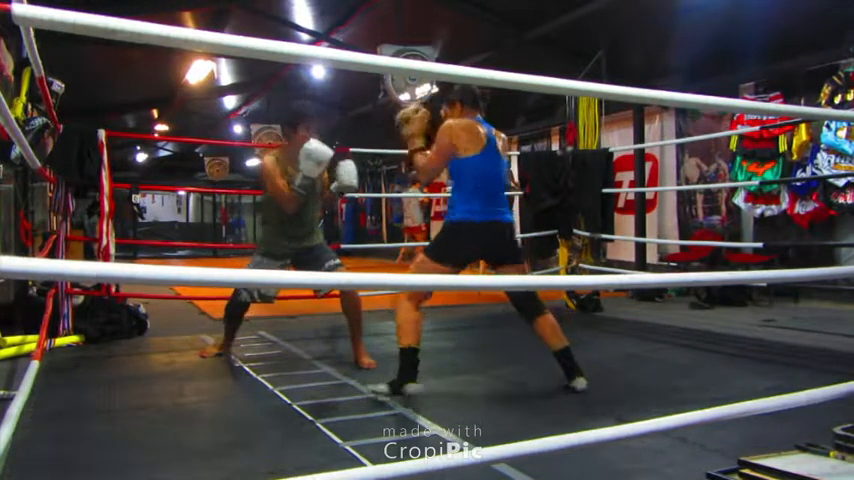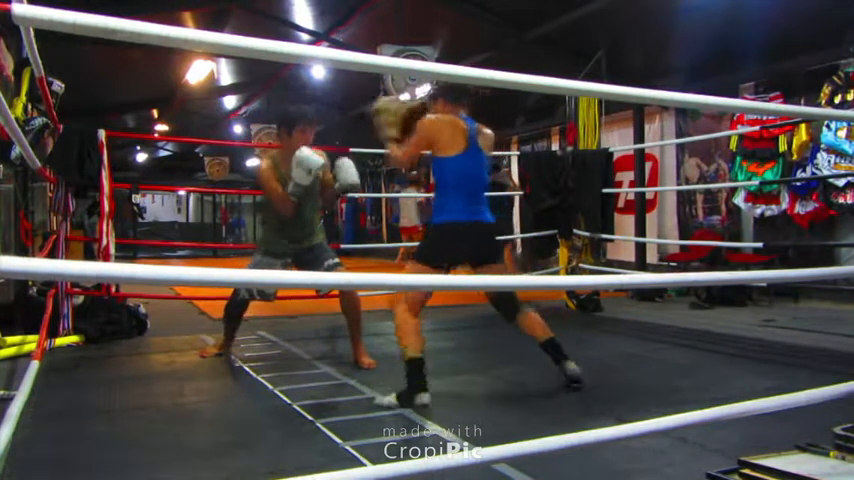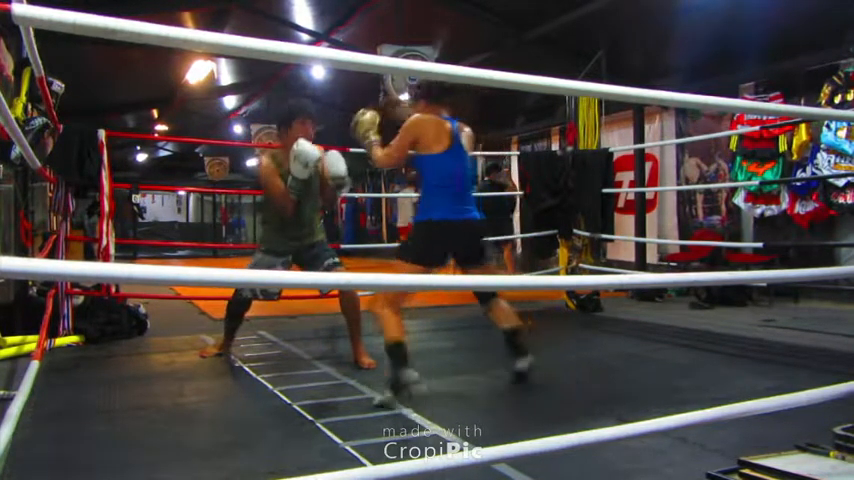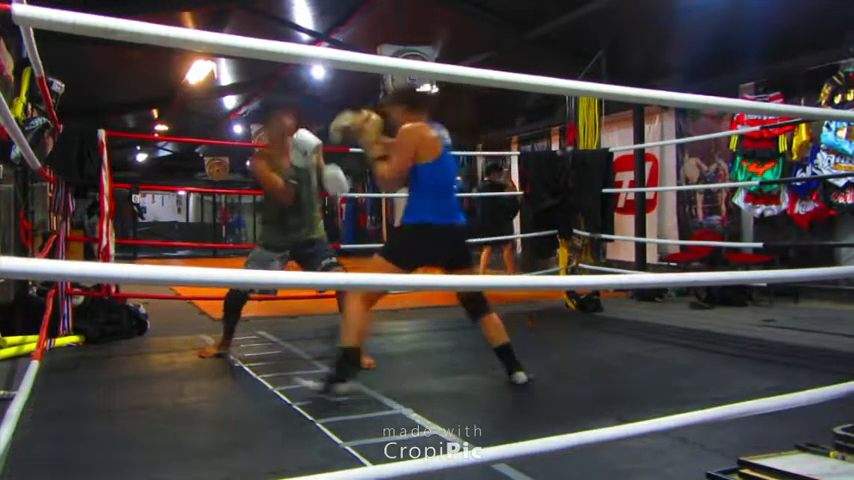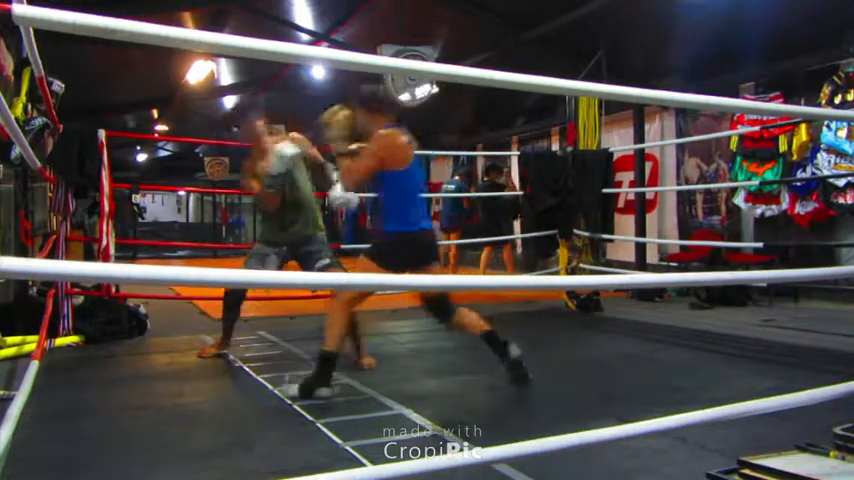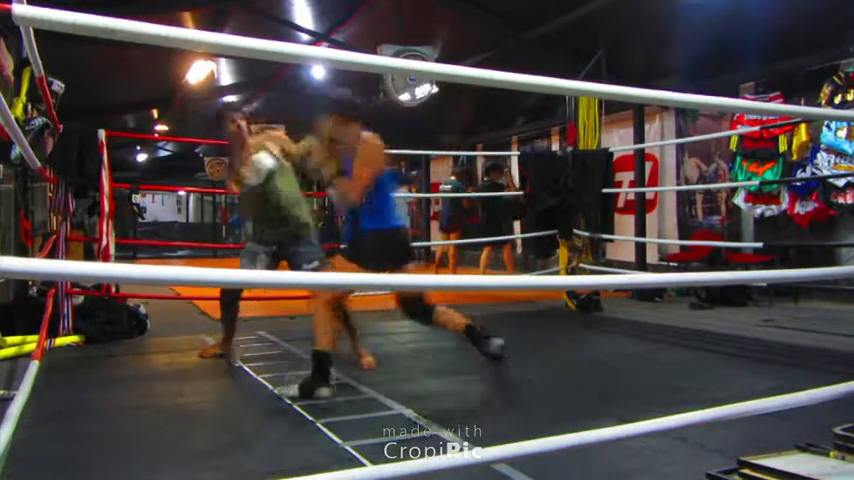
dt=0.1s
person 1, frame 1
left shoulder: (453, 127)
right shoulder: (497, 139)
left elbow: (426, 173)
left wrist: (415, 138)
left hip: (462, 229)
right hip: (500, 230)
left knee: (408, 299)
right knee: (532, 307)
left ankle: (406, 378)
right ankle: (575, 375)
person 1, frame 2
left shoulder: (435, 123)
right shoulder: (486, 134)
left elbow: (401, 162)
left hip: (447, 231)
right hip: (482, 229)
left knee: (404, 306)
right knee: (510, 305)
left ankle: (416, 388)
right ankle: (565, 364)
person 1, frame 3
left shoulder: (421, 123)
right shoulder: (466, 132)
left elbow: (384, 162)
left wrist: (369, 136)
left hip: (435, 228)
right hip: (469, 226)
left knee: (386, 304)
right knee: (489, 296)
left ankle: (403, 370)
right ankle: (520, 356)
person 1, frame 4
left shoulder: (411, 132)
right shoulder: (440, 133)
left elbow: (389, 182)
left wrist: (377, 151)
right wrist: (390, 146)
left hip: (419, 230)
right hip: (452, 230)
left knee: (359, 297)
right knee: (476, 304)
left ankle: (341, 375)
right ankle: (515, 369)
person 1, frame 5
left shoulder: (386, 139)
right shoulder: (399, 137)
left elbow: (352, 180)
left wrist: (343, 154)
right wrist: (353, 151)
left hip: (400, 238)
right hip: (418, 234)
left knee: (342, 301)
right knee: (442, 306)
left ankle: (320, 380)
right ankle: (507, 352)
person 1, frame 6
left shoulder: (367, 143)
right shoulder: (351, 145)
left elbow: (352, 197)
left wrist: (333, 174)
right wrist: (327, 153)
left hip: (376, 236)
right hip: (391, 236)
left knee: (324, 300)
right knee: (418, 307)
left ankle: (319, 380)
right ankle: (486, 340)
person 2, frame 1
left shoulder: (319, 156)
right shoulder: (271, 163)
right elbow: (289, 207)
left wrist: (339, 186)
right wrist: (305, 174)
left hip: (311, 242)
right hip: (275, 245)
right knee: (241, 297)
left ankle: (359, 349)
right ankle: (226, 342)
person 2, frame 2
left shoulder: (317, 158)
right shoulder: (268, 167)
left elbow: (327, 195)
right elbow: (285, 210)
left wrist: (342, 185)
right wrist: (298, 181)
left hip: (312, 241)
right hip: (276, 244)
right knee: (240, 296)
left ankle: (358, 349)
right ankle: (225, 342)
person 2, frame 3
left shoulder: (317, 154)
right shoulder: (268, 164)
left elbow: (328, 196)
right elbow: (287, 207)
left wrist: (337, 180)
right wrist: (298, 173)
left hip: (312, 239)
right hip: (275, 243)
right knee: (243, 294)
left ankle: (358, 348)
right ankle: (226, 342)
person 2, frame 4
left shoulder: (311, 148)
right shoulder: (260, 161)
left elbow: (323, 180)
right elbow: (286, 198)
left wrist: (333, 178)
right wrist: (297, 165)
left hip: (311, 235)
right hip: (275, 239)
right knee: (237, 289)
right ankle: (224, 342)
person 2, frame 5
left shoulder: (293, 141)
right shoulder: (248, 167)
left elbow: (322, 163)
right elbow: (270, 205)
left wrist: (337, 186)
right wrist: (276, 175)
left hip: (308, 231)
right hip: (273, 237)
right knee: (235, 288)
left ankle: (359, 350)
right ankle: (223, 341)
person 2, frame 6
left shoulder: (273, 139)
right shoulder: (233, 168)
left elbow: (306, 156)
right elbow: (245, 210)
right wrist: (251, 184)
left hip: (297, 229)
right hip: (263, 235)
right knee: (230, 287)
left ankle: (358, 346)
right ankle: (226, 342)
